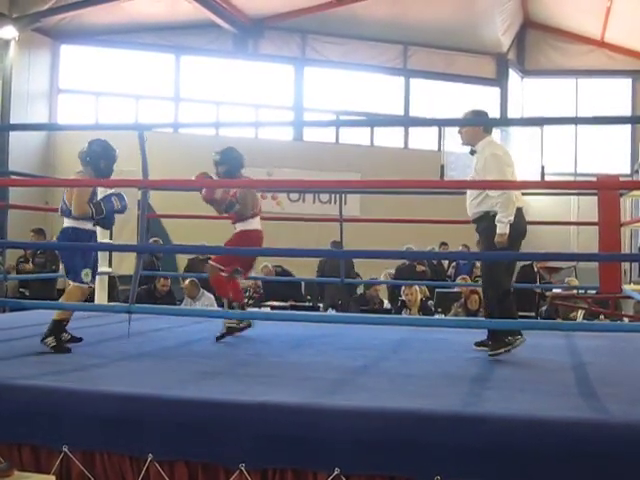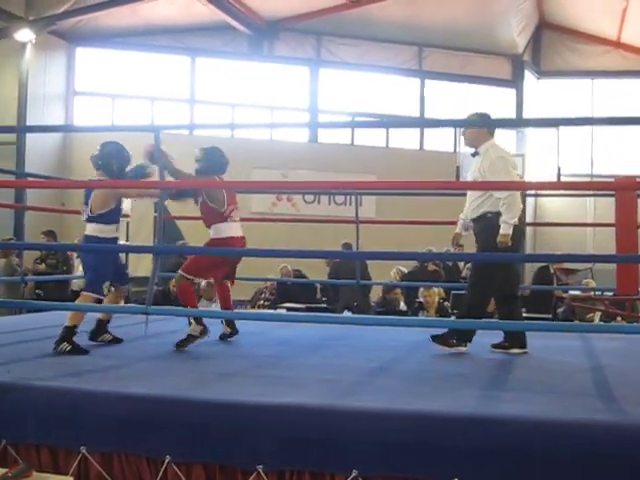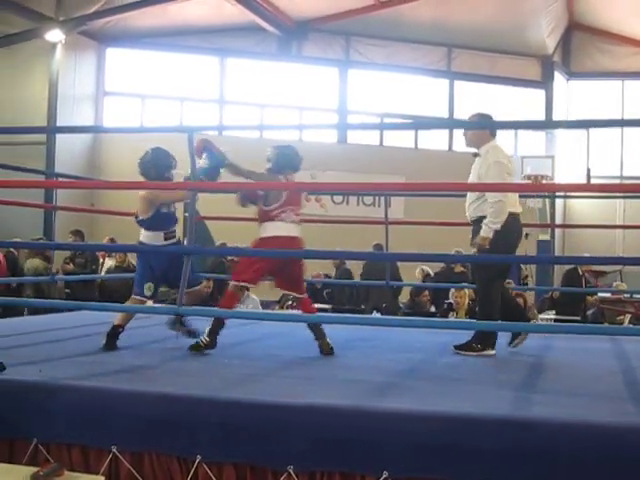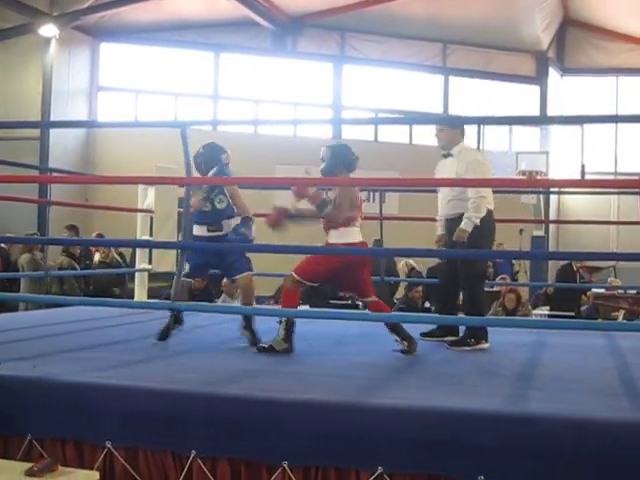
dt=0.4s
person 1, frame 1
left shoulder: (492, 153)
right shoulder: (483, 154)
left elbow: (504, 193)
left wrist: (503, 229)
right wrist: (485, 231)
left hip: (500, 226)
right hip: (492, 225)
left knee: (495, 280)
right knee: (493, 281)
left ankle: (510, 333)
right ankle: (498, 337)
person 1, frame 2
left shoulder: (497, 157)
right shoulder: (482, 159)
left elbow: (510, 196)
right elbow: (476, 201)
left wrist: (506, 230)
right wrist: (461, 227)
left hip: (496, 229)
right hip: (489, 228)
left knee: (480, 284)
right knee: (505, 287)
left ankle: (459, 336)
right ankle: (515, 340)
person 1, frame 3
left shoulder: (494, 159)
right shoulder: (484, 158)
left elbow: (500, 200)
left wrist: (485, 232)
right wrist: (480, 229)
left hip: (498, 229)
right hip: (492, 229)
left knee: (487, 284)
right knee: (490, 283)
left ankle: (484, 342)
right ankle: (519, 322)
person 1, frame 4
left shoulder: (471, 158)
right shoulder: (443, 163)
left elbow: (479, 196)
left wrist: (466, 226)
right wrist: (441, 229)
left hip: (473, 226)
right hip: (455, 226)
left knee: (471, 280)
right knee: (449, 279)
left ankle: (477, 336)
right ankle: (447, 329)
person 2, frame 1
left shoulder: (85, 179)
right shoulder: (83, 179)
right elbow: (78, 211)
left wrist: (100, 218)
right wrist: (103, 207)
left hip: (82, 238)
right hip: (76, 238)
left knee: (82, 287)
right knee: (80, 286)
left ankle: (59, 330)
right ankle: (52, 333)
person 2, frame 2
left shoulder: (102, 183)
right shoulder: (110, 186)
right elbow: (143, 192)
left wrist: (135, 173)
left hip: (101, 244)
right hip: (99, 245)
left knee: (120, 287)
right knee: (92, 292)
left ankle: (100, 330)
right ankle: (64, 339)
person 2, frame 3
left shoulder: (163, 188)
right shoulder: (149, 193)
right elbow: (183, 196)
right wrist: (205, 177)
left hip: (172, 249)
right hip: (151, 252)
left knee: (199, 289)
right knee: (140, 297)
left ankle: (178, 319)
right ankle: (112, 335)
person 2, frame 4
left shoulder: (228, 186)
left elbow: (246, 213)
right elbow: (193, 206)
left wrist: (246, 228)
right wrist: (209, 184)
left hip: (227, 241)
right hip: (201, 242)
left knee: (246, 280)
right knee: (183, 281)
left ankle: (248, 324)
right ankle: (175, 318)
person 3, frame 1
left shoulder: (244, 185)
right shoulder: (235, 186)
left elbow: (245, 212)
right elbow: (223, 210)
left wrist: (223, 199)
right wrist: (211, 195)
left hip: (248, 234)
right hip: (246, 235)
left knee: (214, 269)
right knee: (230, 275)
left ankle: (231, 318)
right ankle: (240, 317)
person 3, frame 2
right shoulder: (219, 185)
left elbow: (179, 175)
left wrist: (160, 158)
right wrist: (179, 192)
left hip: (223, 242)
right hip: (237, 242)
left knee: (183, 279)
right knee: (221, 281)
left ankle: (197, 325)
right ankle: (229, 326)
person 3, frame 3
left shoulder: (273, 180)
right shoulder: (297, 189)
left elbow: (240, 171)
left wrist: (211, 150)
right wrist: (256, 197)
left hip: (271, 243)
right hip: (294, 244)
left knee: (236, 287)
right knee: (300, 295)
left ankle: (211, 337)
right ankle: (323, 341)
person 3, frame 4
left shoulder: (345, 187)
right shoulder: (339, 187)
left elbow: (338, 218)
right elbow: (320, 213)
left wrist: (318, 199)
right wrist: (293, 214)
left hip: (341, 249)
right hip: (357, 250)
left knee: (291, 284)
right knee: (370, 299)
left ankle: (284, 340)
right ankle: (406, 339)
